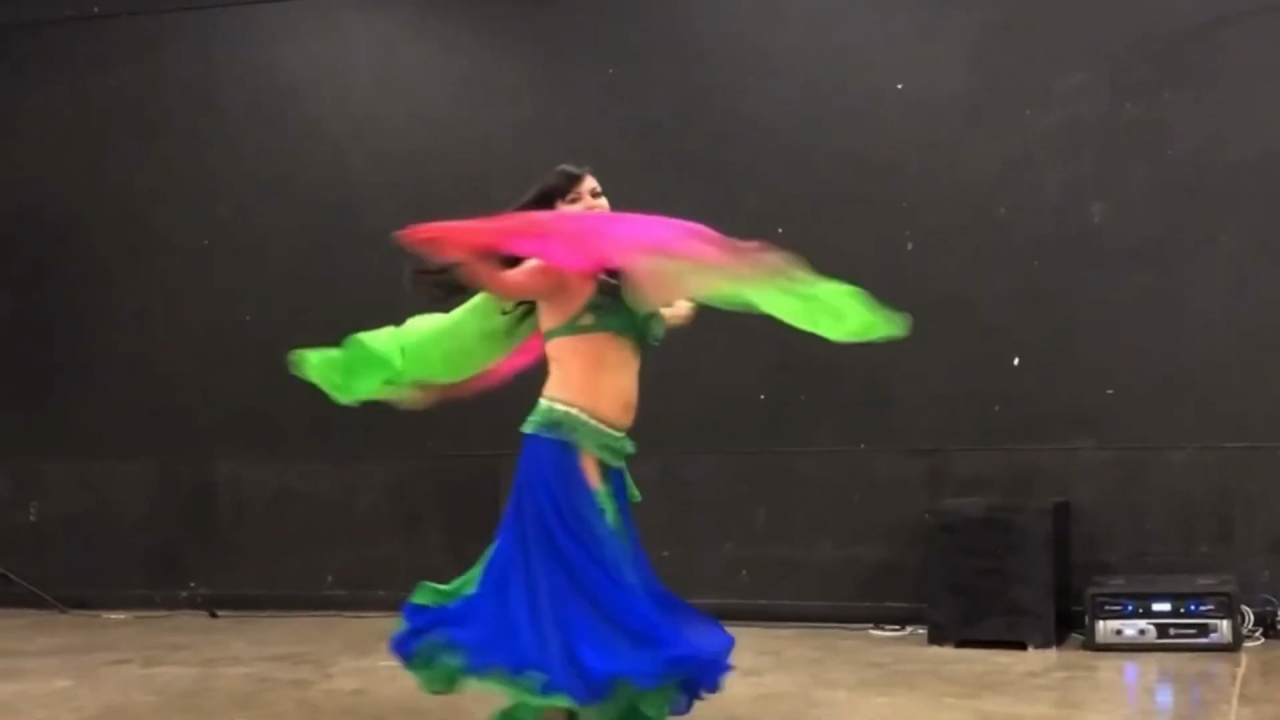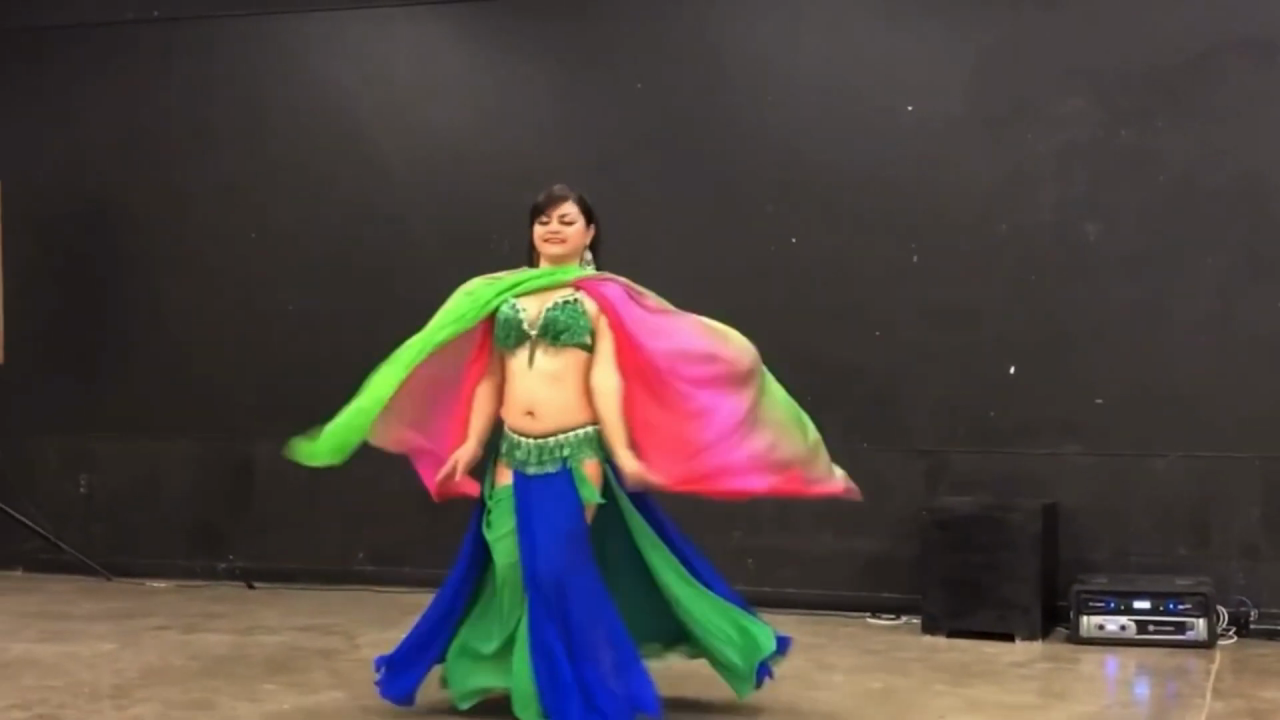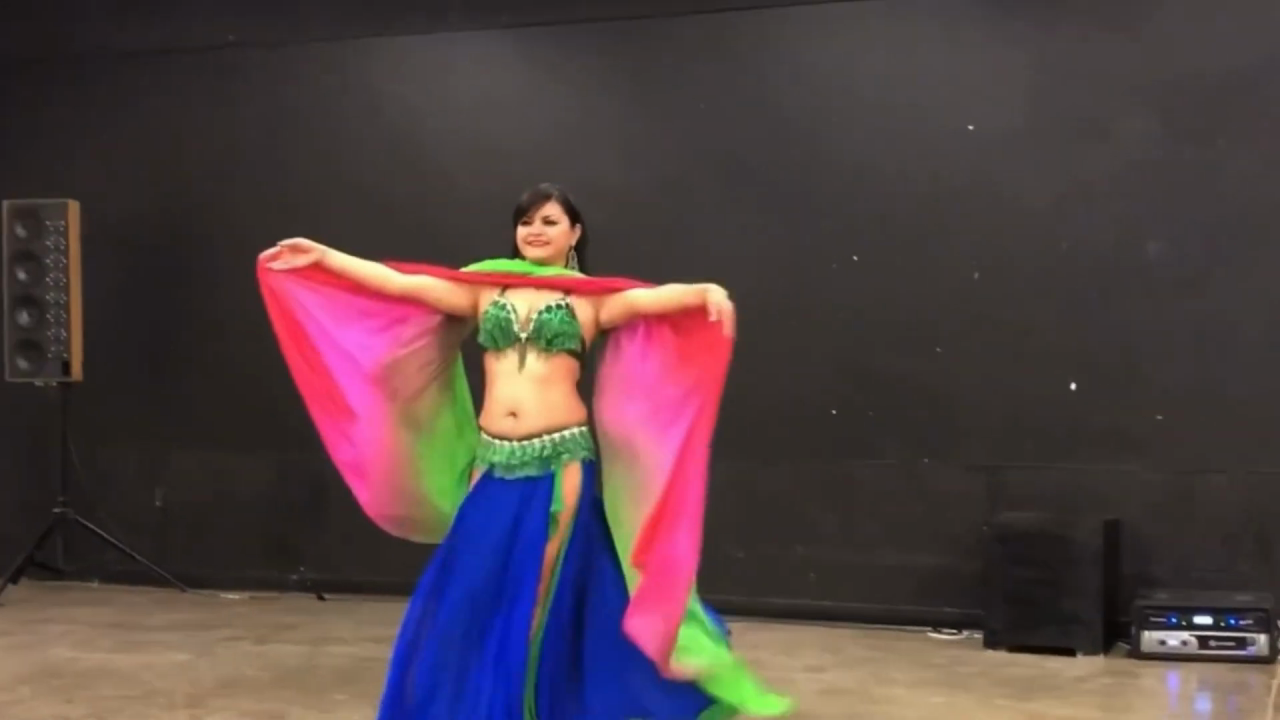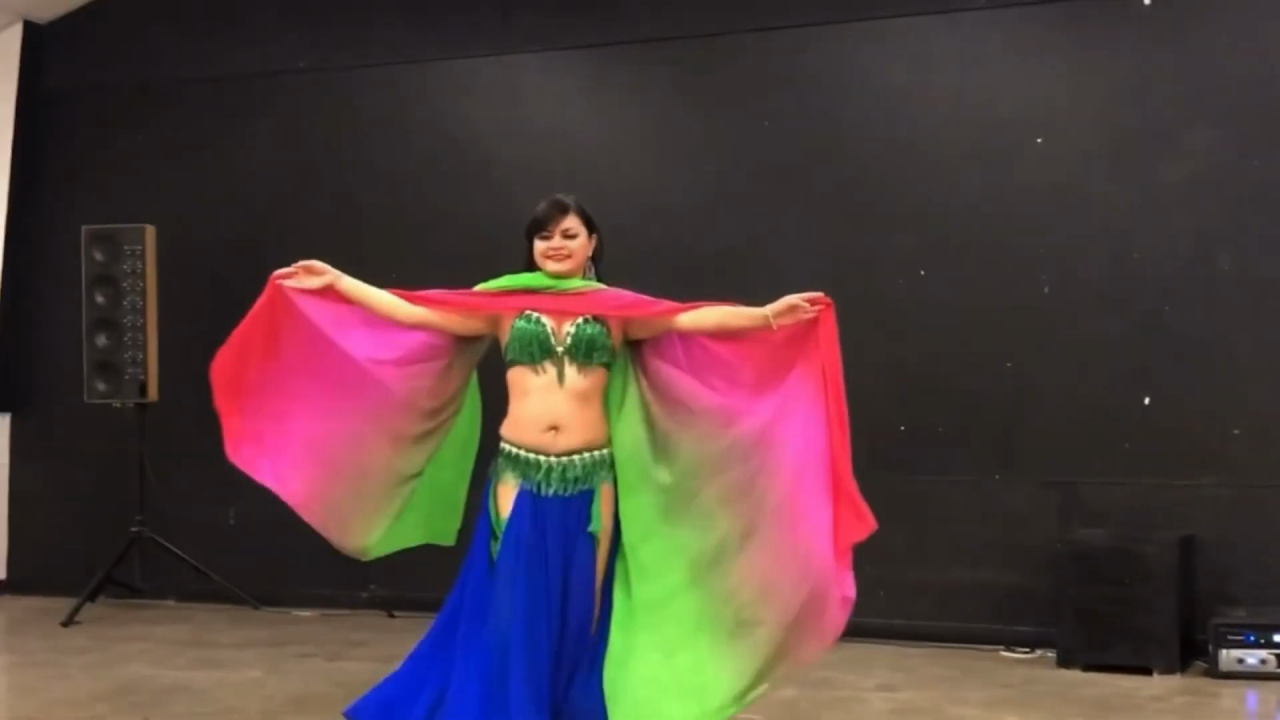
dt=0.7s
person 1, frame 1
left shoulder: (616, 276)
right shoulder: (560, 267)
left elbow: (655, 316)
right elbow: (506, 287)
left wrist: (671, 312)
right wrist: (482, 266)
left hip: (603, 445)
right hip: (567, 439)
left knee: (605, 573)
right knee: (588, 572)
person 1, frame 2
left shoulder: (602, 295)
right shoulder: (503, 294)
left elbow: (607, 374)
right elbow: (492, 379)
left wrist: (621, 451)
right wrist: (470, 444)
left hip: (576, 451)
right hip: (512, 454)
left knee: (558, 570)
right knee: (515, 569)
person 1, frame 3
left shoulder: (592, 298)
right shoulder: (483, 289)
left elbow: (656, 298)
right elbow: (399, 284)
left wrist: (706, 295)
right wrist: (323, 257)
left hip: (561, 454)
right hip: (492, 457)
left knee: (533, 585)
right knee: (474, 585)
person 1, frame 4
left shoulder: (616, 310)
right shoulder: (501, 305)
left elbow: (691, 319)
right elbow: (409, 312)
left wrist: (766, 316)
right wrist: (336, 282)
left hip: (590, 480)
right hip: (519, 476)
left knee: (579, 618)
right knee: (512, 612)
